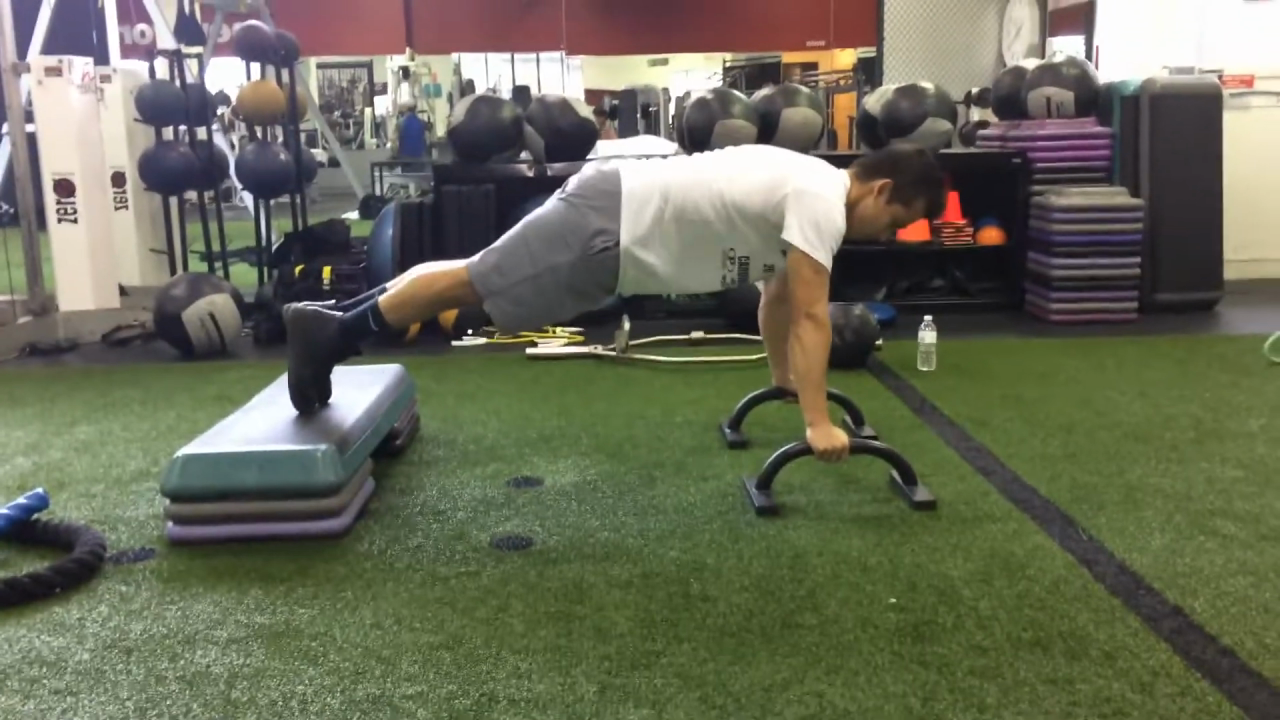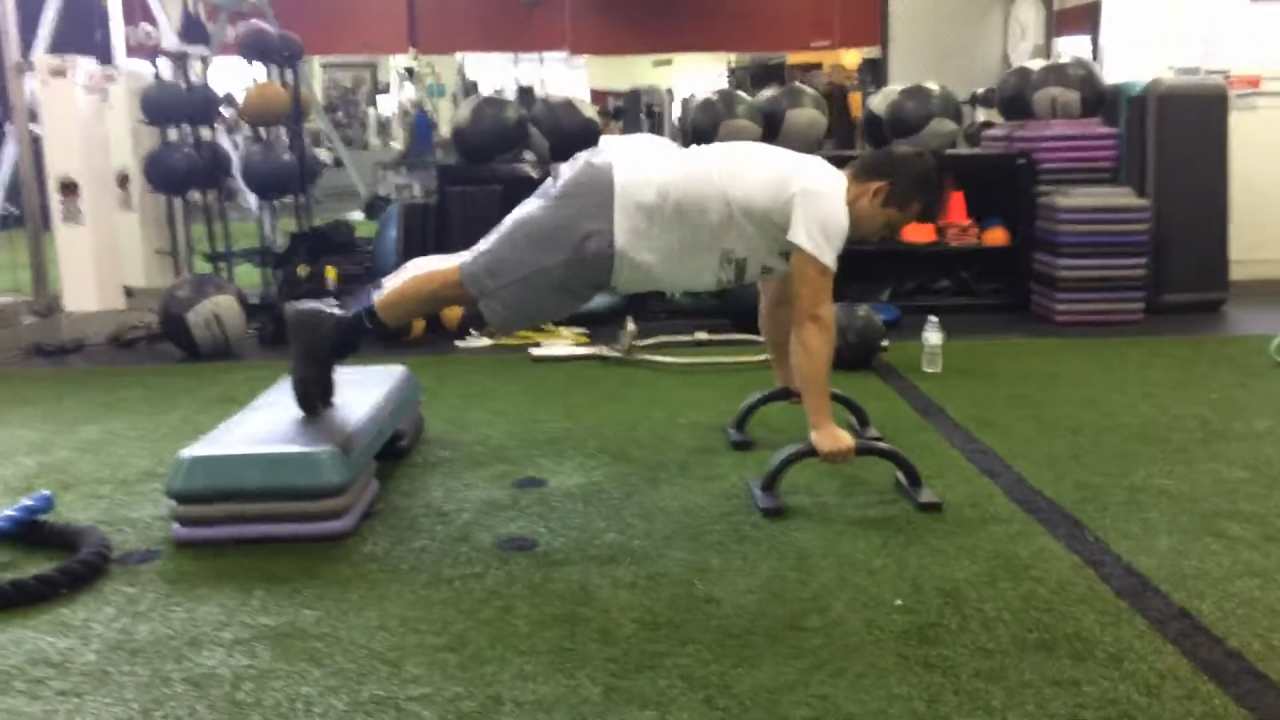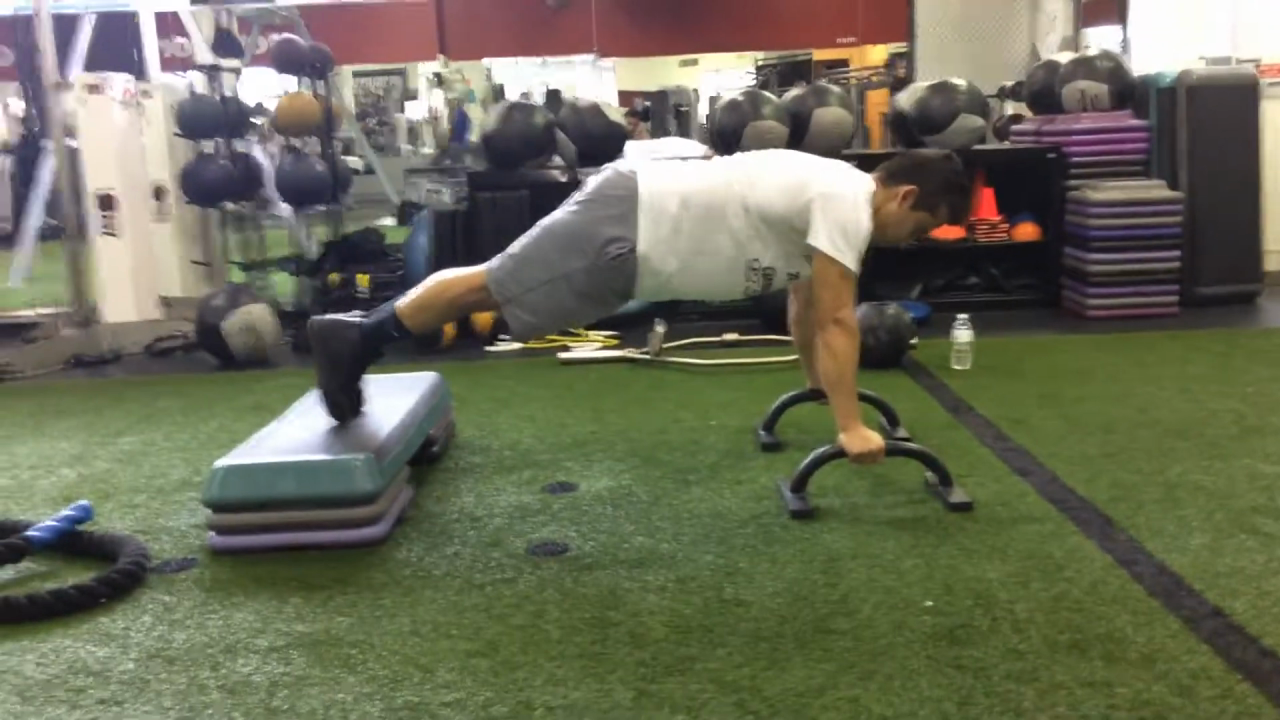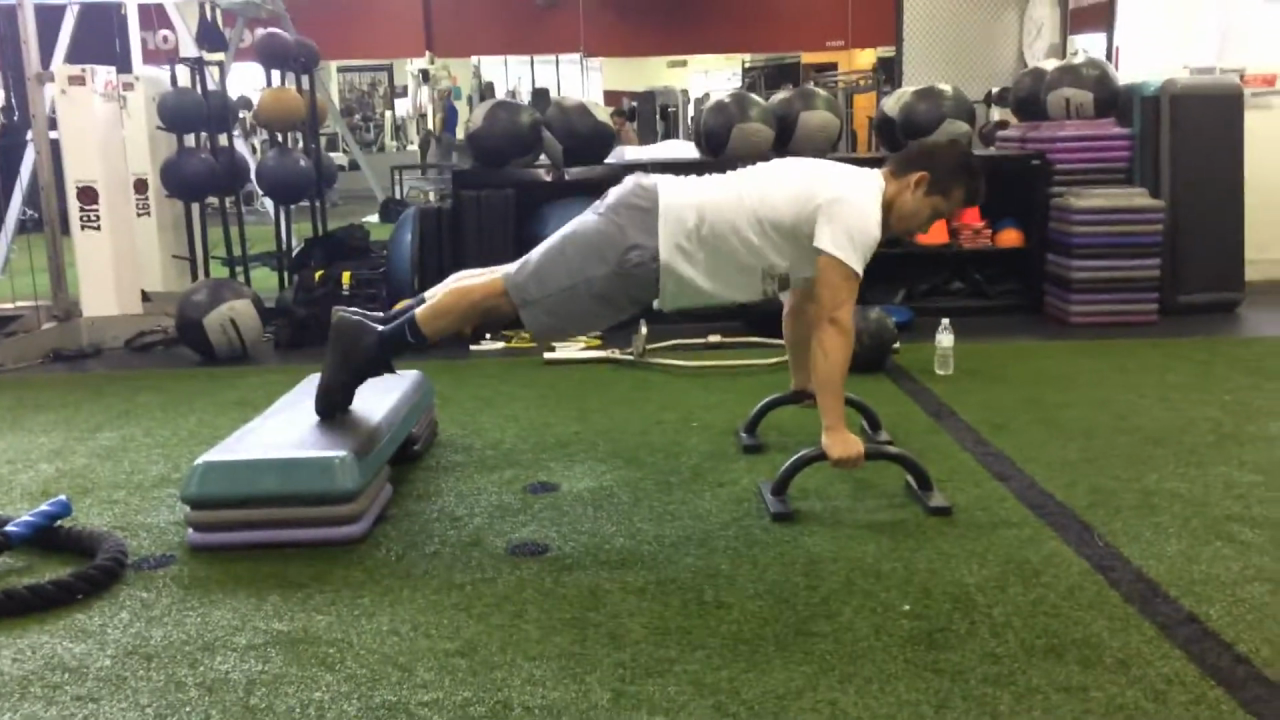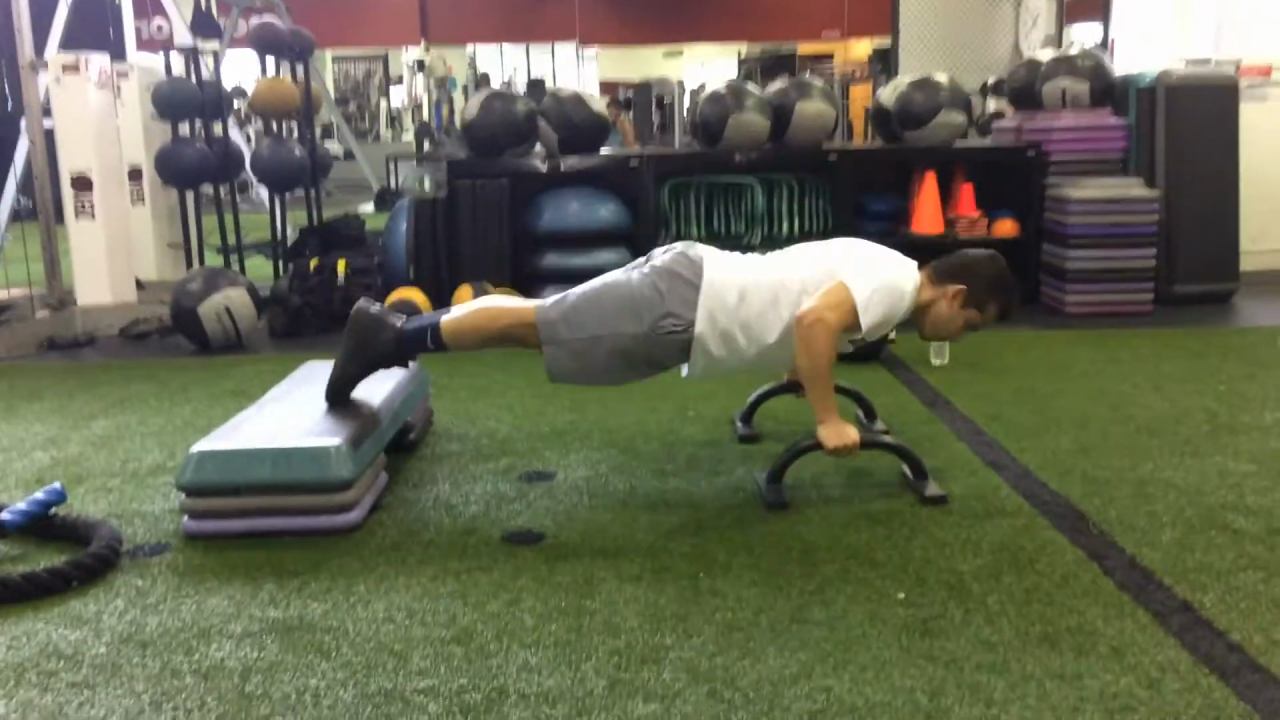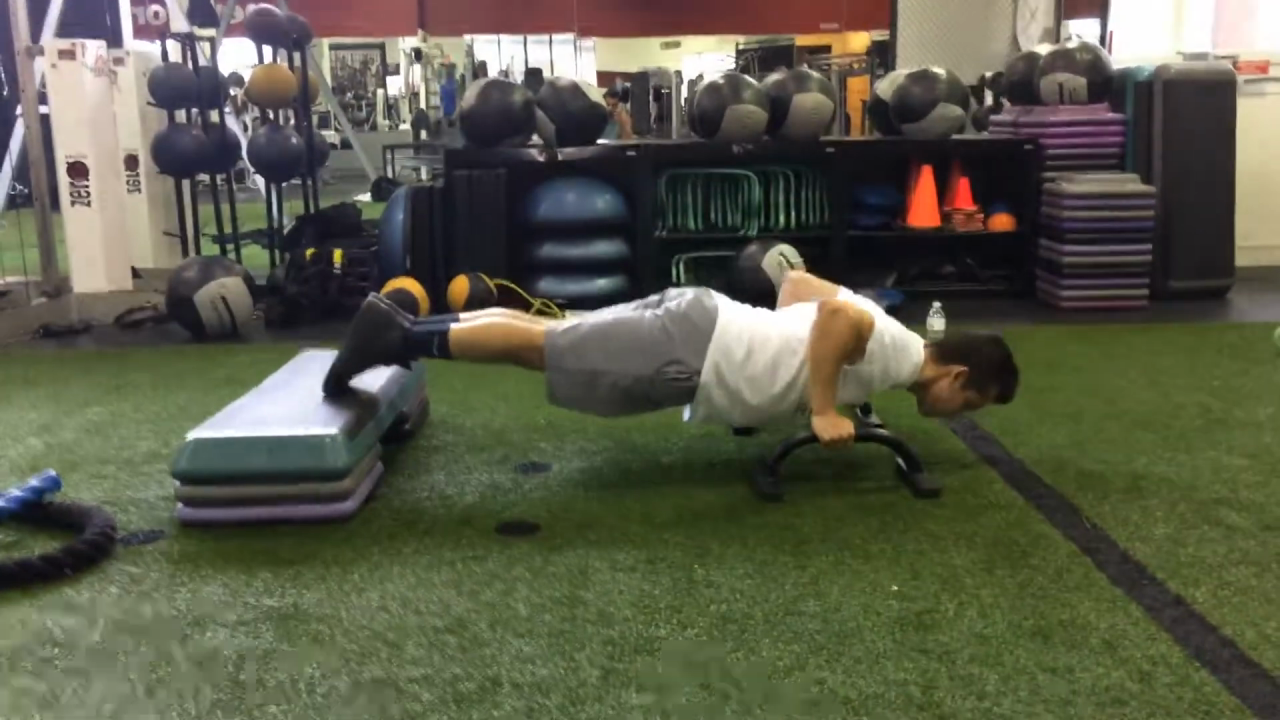
dt=0.4s
person 1, frame 1
left shoulder: (808, 190)
right shoulder: (823, 203)
left elbow: (778, 296)
right elbow: (810, 316)
left wrist: (784, 378)
right wrist: (818, 422)
left hip: (617, 212)
right hip: (609, 224)
left knee: (473, 277)
right knee: (472, 283)
left ankle: (338, 316)
right ankle: (331, 332)
person 1, frame 2
left shoulder: (806, 190)
right shoulder: (828, 205)
left elbow: (779, 298)
right elbow: (815, 317)
left wrist: (787, 380)
right wrist: (822, 424)
left hip: (609, 194)
right hip: (604, 216)
left knee: (471, 272)
right knee: (466, 281)
left ankle: (336, 318)
right ankle: (330, 328)
person 1, frame 3
left shoulder: (832, 195)
right shoulder: (850, 206)
left elbow: (806, 304)
right elbow: (837, 320)
left wrist: (815, 383)
right wrist: (850, 425)
left hip: (636, 212)
right hip: (628, 226)
left knee: (495, 282)
right knee: (491, 287)
left ankle: (363, 331)
right ankle: (354, 340)
person 1, frame 4
left shoulder: (845, 191)
right shoulder: (861, 208)
left elbow: (798, 293)
right elbow: (833, 322)
left wrist: (801, 381)
right wrist: (834, 428)
left hip: (651, 220)
right hip: (647, 238)
left knee: (508, 287)
right knee: (506, 294)
left ankle: (377, 331)
right ankle: (373, 338)
person 1, frame 5
left shoulder: (883, 271)
right shoulder: (894, 288)
right elbow: (815, 321)
left wrist: (799, 375)
right wrist: (827, 418)
left hip: (691, 280)
right hip: (684, 306)
left knee: (537, 318)
right knee: (533, 322)
left ankle: (396, 326)
right ankle: (389, 335)
person 1, frame 6
left shoulder: (887, 342)
right shoulder: (896, 355)
left elbow: (797, 278)
right elbow: (837, 312)
right wrist: (822, 408)
left hip: (700, 324)
right hip: (693, 352)
left knee: (544, 335)
right knee: (540, 348)
left ankle: (402, 327)
right ankle: (395, 336)
